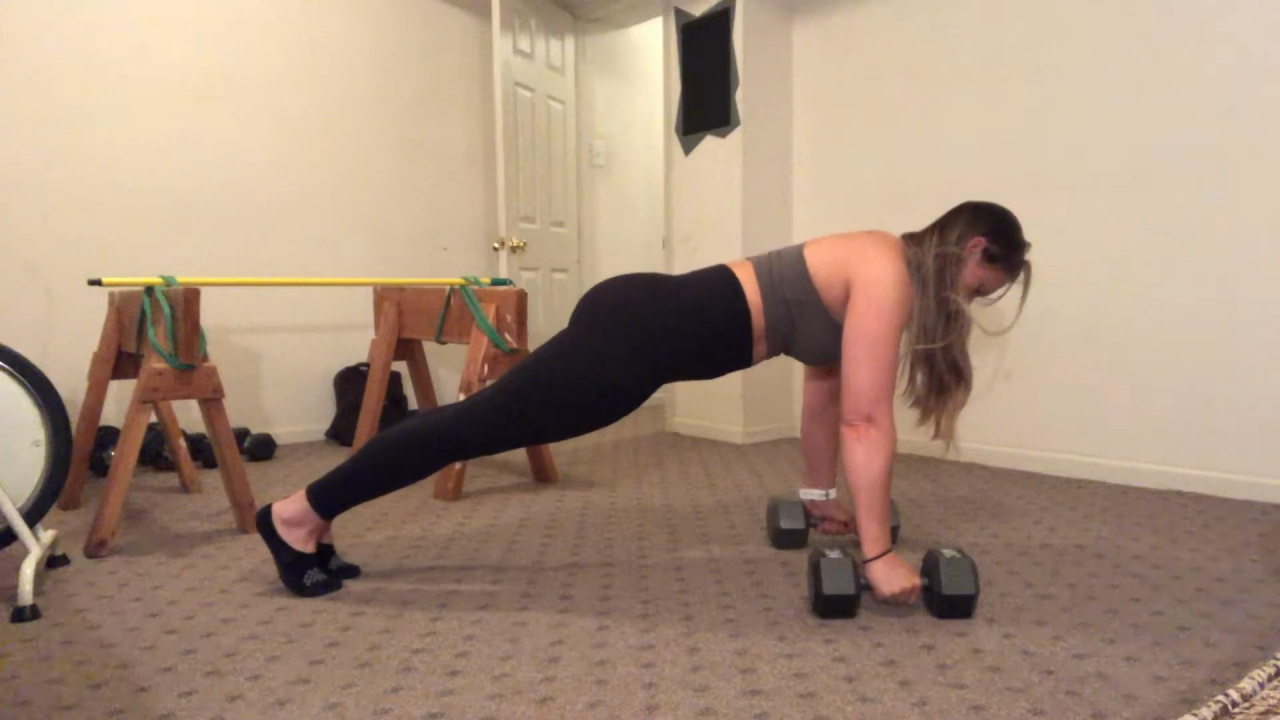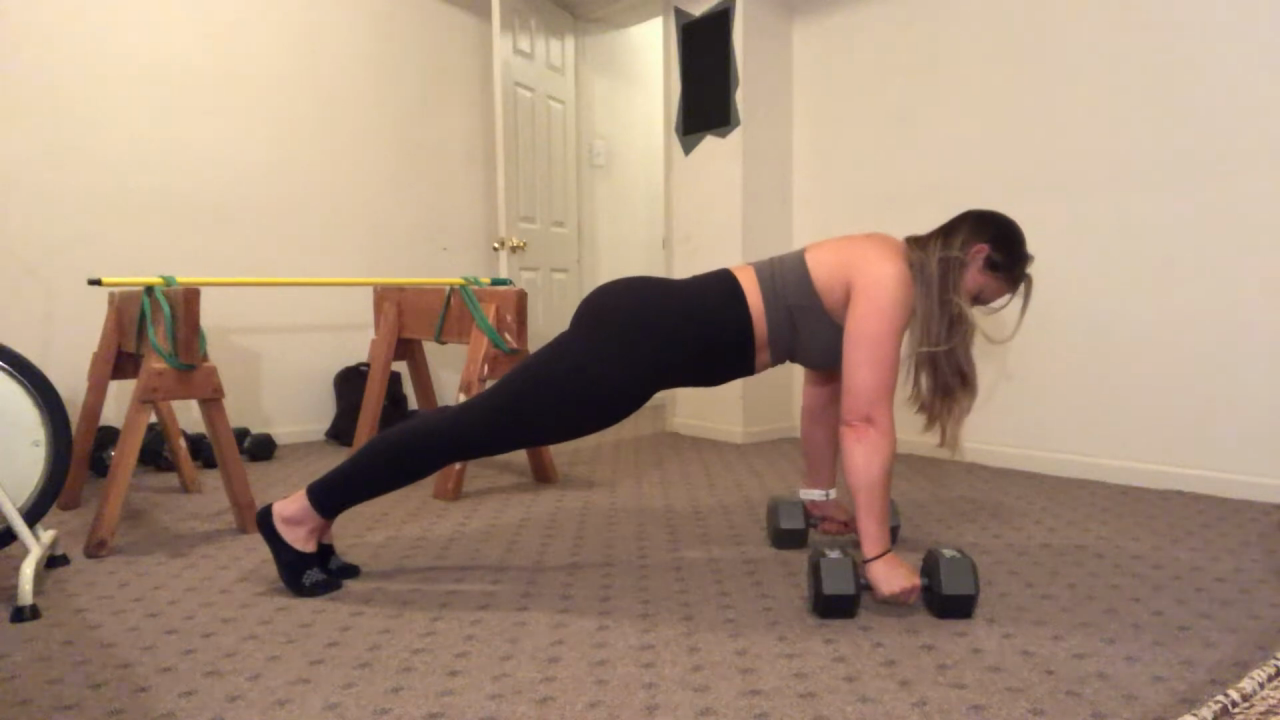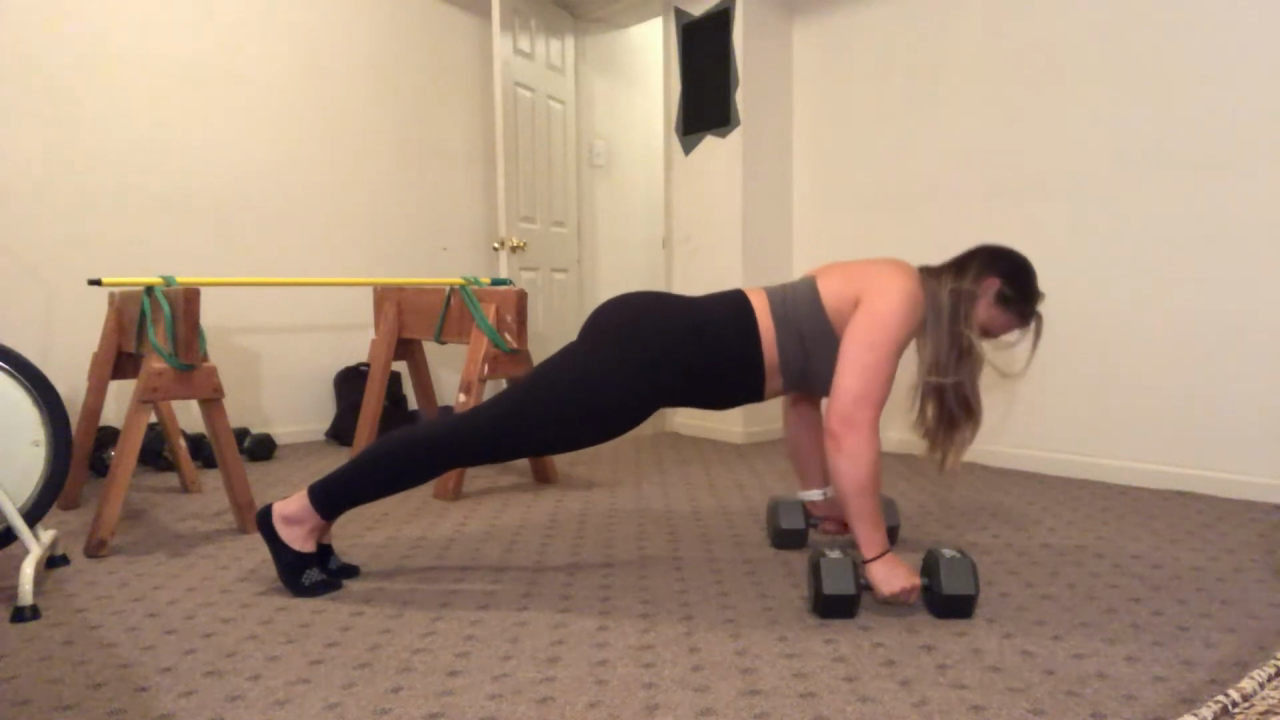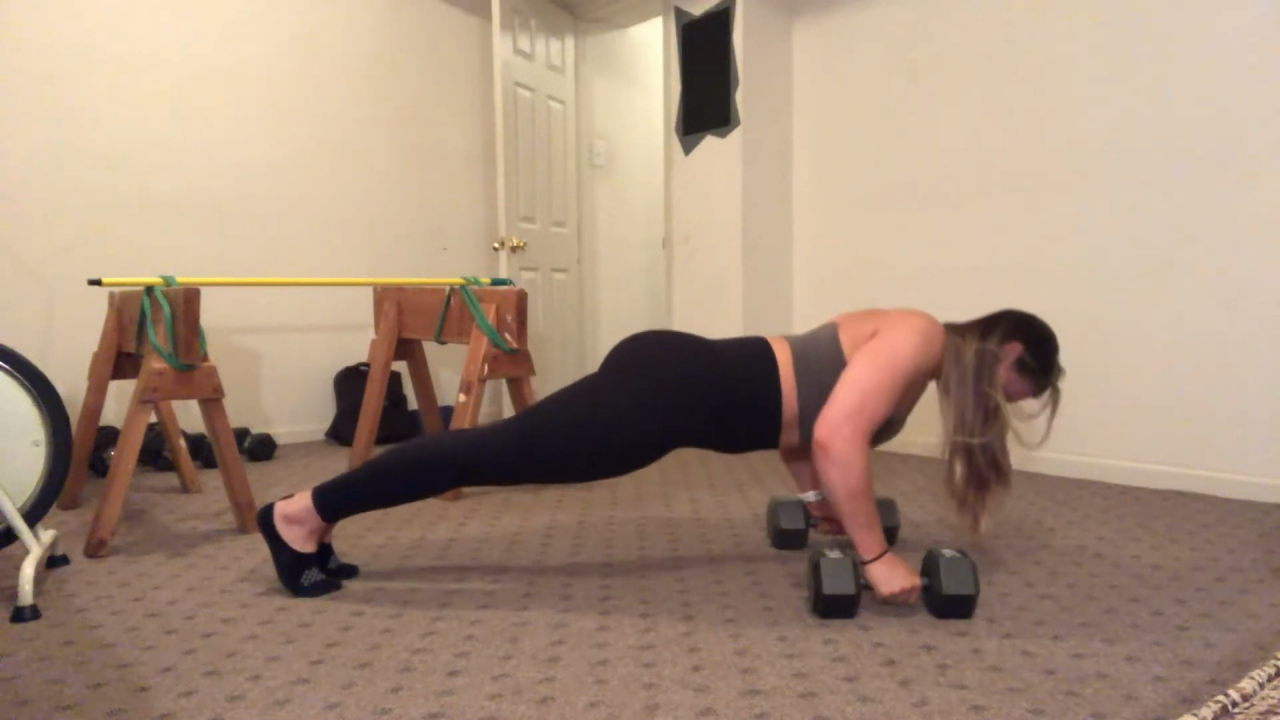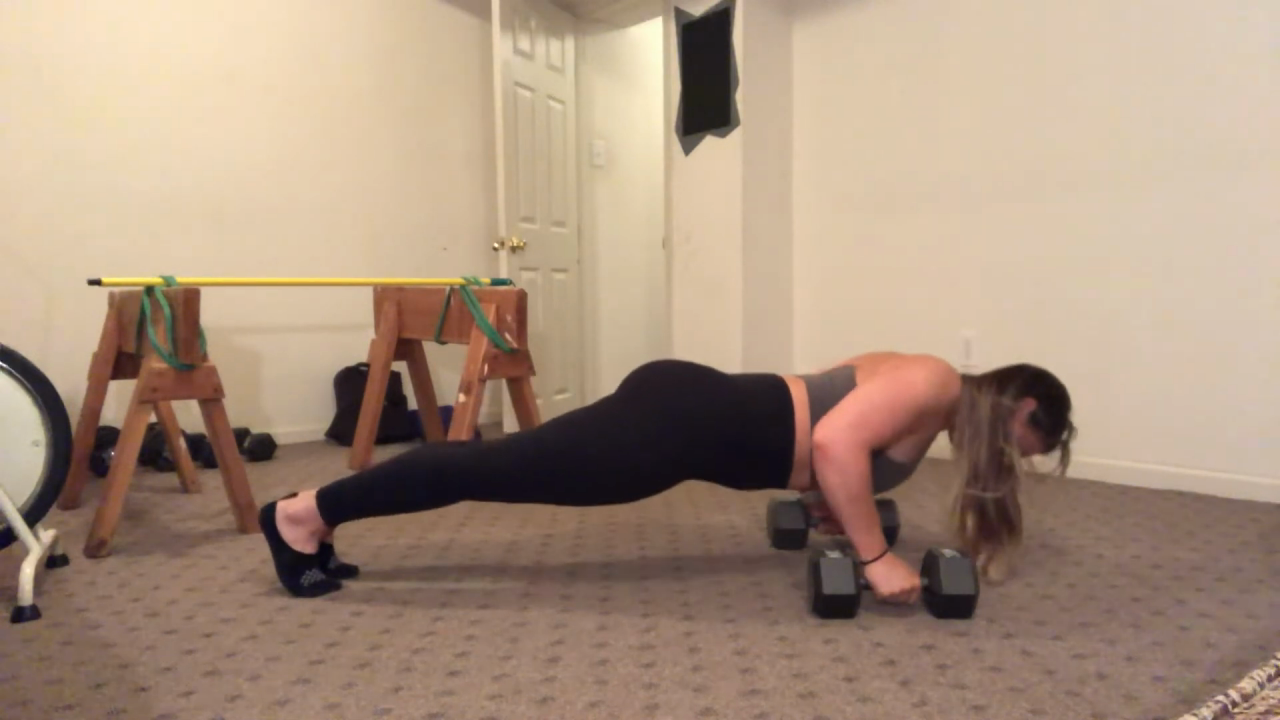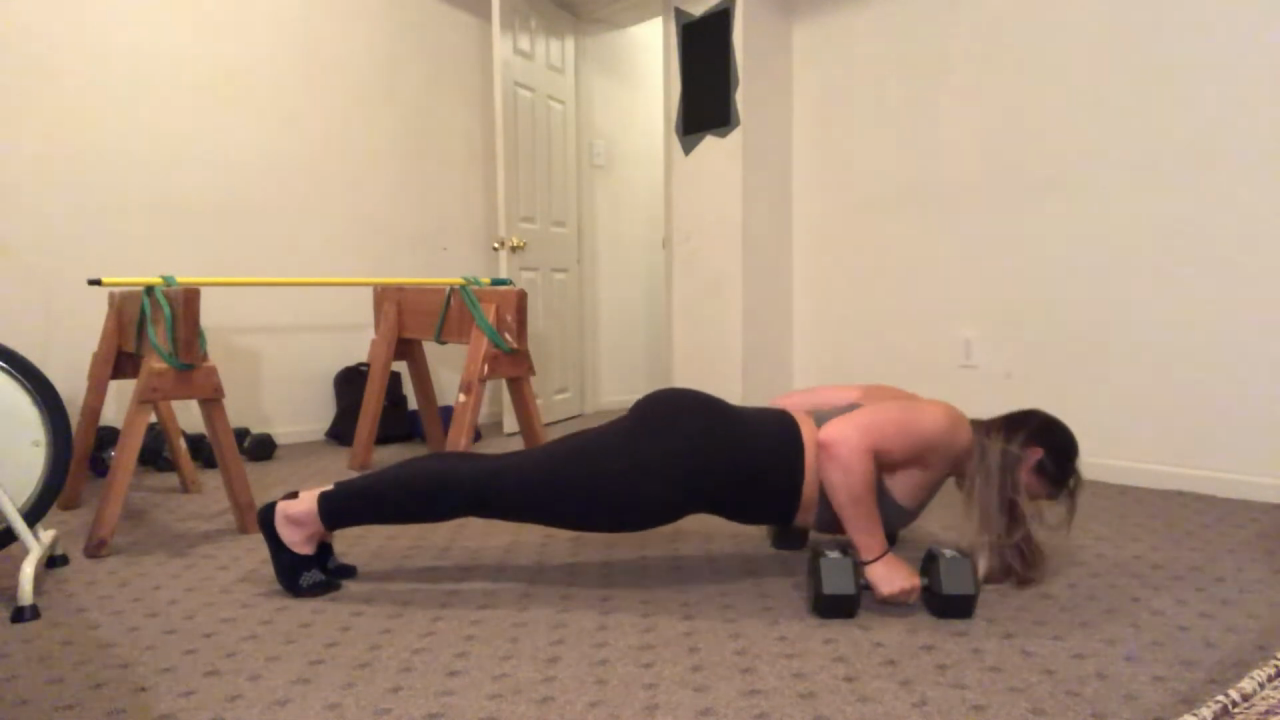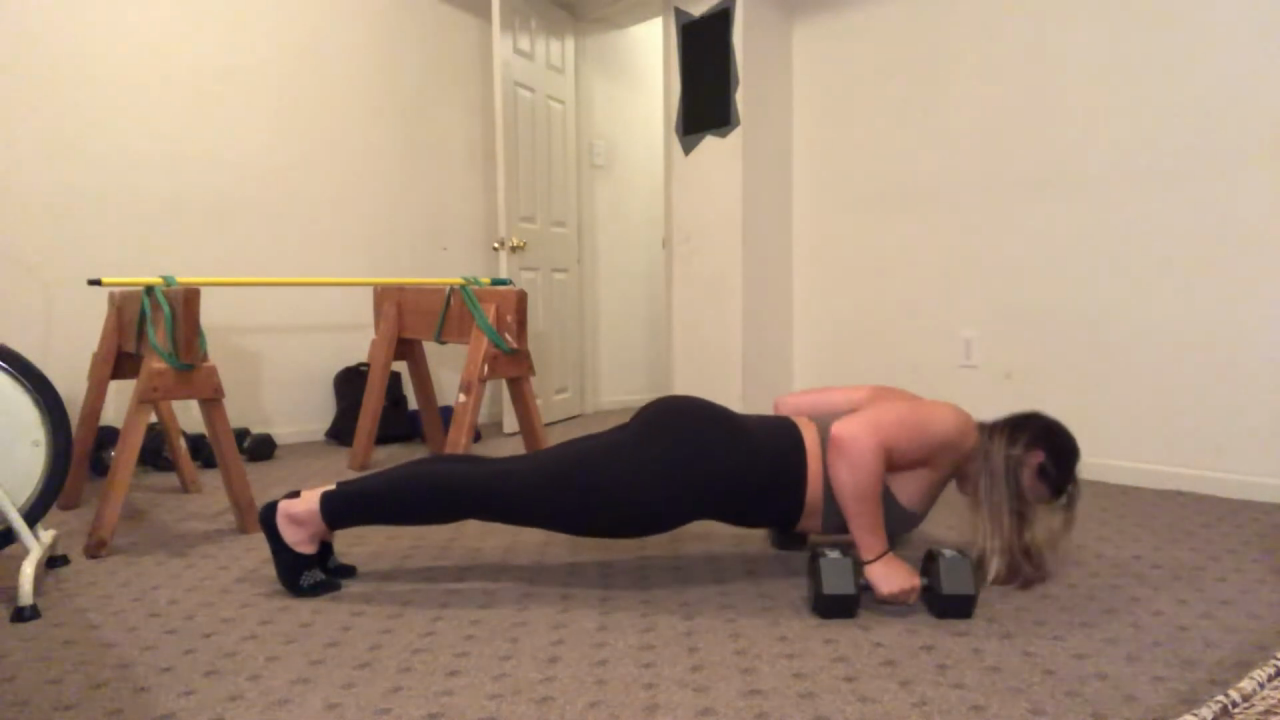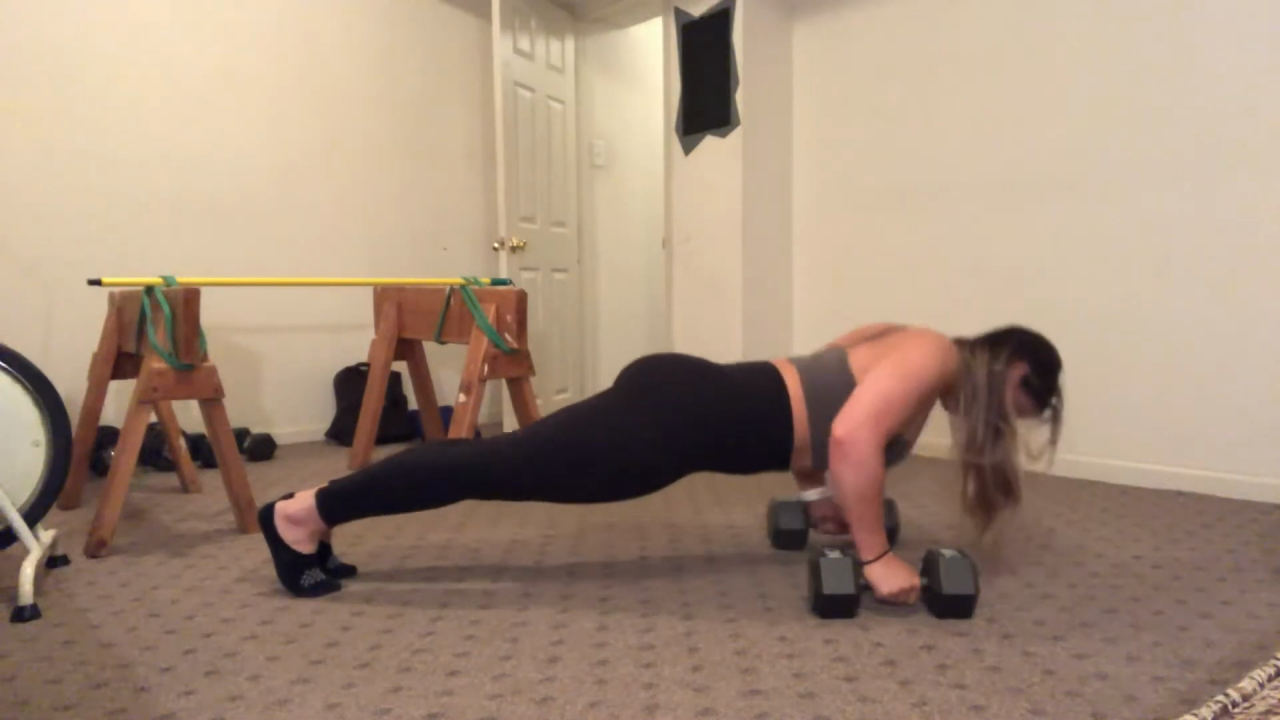
dt=0.5s
person 1, frame 1
left shoulder: (872, 266)
right shoulder: (889, 272)
left elbow: (824, 389)
right elbow: (865, 419)
left wrist: (819, 496)
right wrist: (878, 554)
left hip: (651, 320)
right hip: (642, 330)
left knee: (483, 421)
right knee: (480, 425)
left ankle: (316, 513)
right ankle: (299, 514)
person 1, frame 2
left shoulder: (873, 270)
right shoulder: (891, 273)
left elbow: (825, 388)
right elbow: (865, 419)
left wrist: (820, 494)
right wrist: (878, 553)
left hip: (654, 327)
right hip: (643, 335)
left knee: (482, 425)
right knee: (478, 427)
left ankle: (316, 514)
right ankle: (298, 513)
person 1, frame 3
left shoulder: (885, 294)
right shoulder: (903, 293)
left elbow: (804, 398)
right elbow: (851, 427)
left wrist: (820, 498)
right wrist: (876, 555)
left hip: (664, 344)
right hip: (654, 352)
left knee: (487, 435)
right knee: (483, 434)
left ankle: (316, 515)
right ankle: (298, 514)
person 1, frame 4
left shoulder: (902, 342)
right shoulder: (922, 339)
left elbow: (803, 424)
right elbow: (836, 437)
left wrist: (823, 503)
right wrist: (876, 557)
left hip: (680, 381)
right hip: (671, 390)
left knee: (498, 453)
right knee: (493, 455)
left ankle: (316, 515)
right ankle: (302, 512)
person 1, frame 5
left shoulder: (911, 382)
right shoulder: (938, 385)
right elbow: (836, 443)
left wrist: (830, 507)
right wrist: (876, 557)
left hip: (691, 409)
right hip: (686, 424)
left knee: (504, 463)
right knee: (499, 469)
left ankle: (320, 511)
right ankle: (306, 513)
person 1, frame 6
left shoulder: (918, 422)
right shoulder: (949, 432)
right elbow: (842, 445)
left wrist: (817, 508)
right wrist: (876, 558)
left hip: (698, 435)
right hip: (693, 457)
left knee: (504, 478)
right knee: (500, 486)
left ankle: (320, 506)
right ankle: (304, 513)
person 1, frame 7
left shoulder: (919, 418)
right shoulder: (956, 433)
left elbow: (792, 401)
right elbow: (851, 439)
left wrist: (816, 503)
right wrist: (877, 557)
left hip: (698, 440)
right hip: (696, 466)
left knee: (504, 479)
right knee: (501, 490)
left ankle: (323, 501)
right ankle: (307, 512)
person 1, frame 8
left shoulder: (903, 346)
right shoulder: (934, 357)
right elbow: (852, 439)
left wrist: (817, 499)
right wrist: (876, 556)
left hip: (685, 398)
right hip: (683, 418)
left knee: (502, 460)
right knee: (498, 468)
left ankle: (319, 505)
right ankle: (303, 512)
